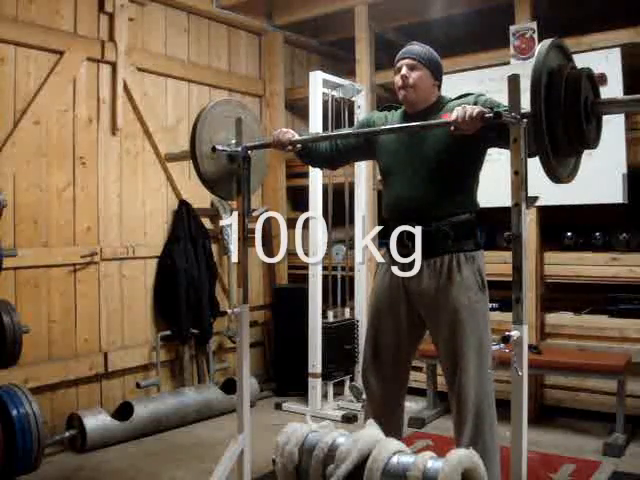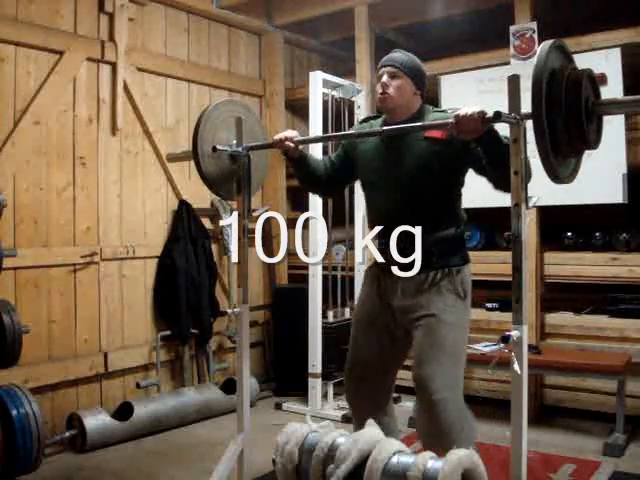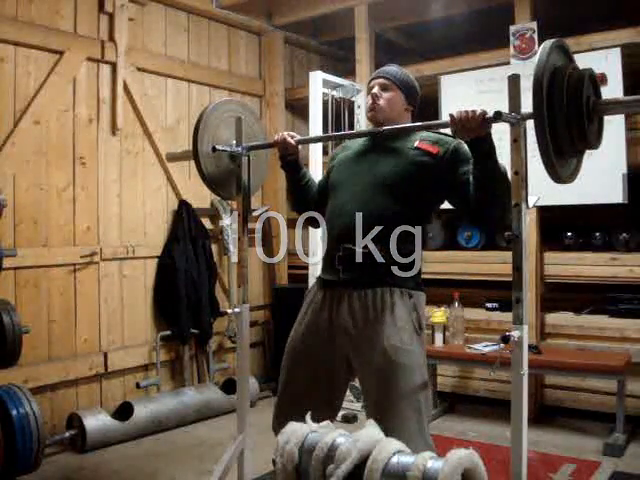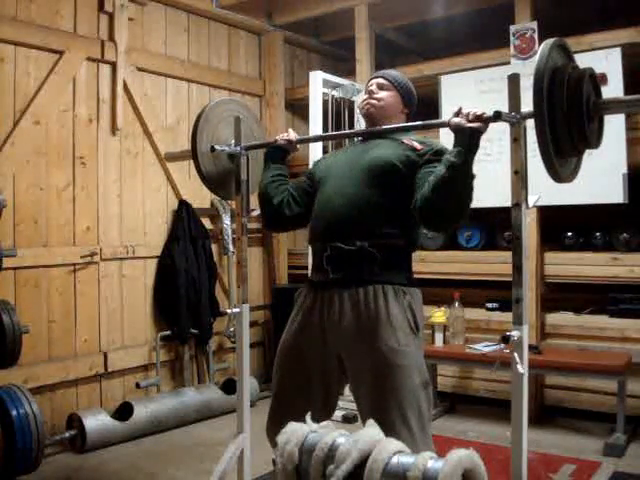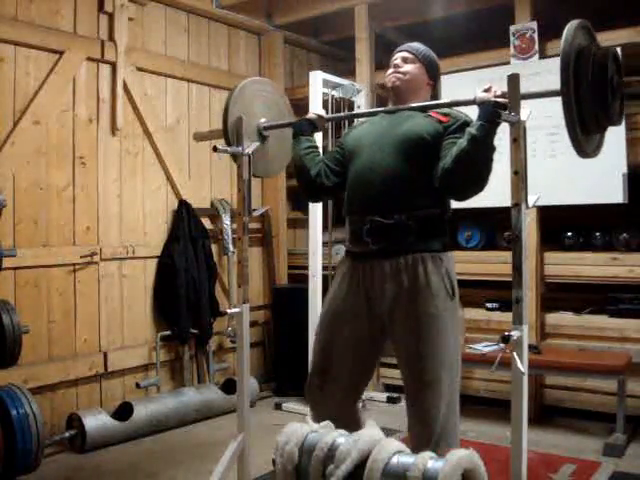
dt=1s
person 1, frame 1
left shoulder: (467, 109)
right shoulder: (380, 124)
right elbow: (331, 152)
left wrist: (485, 118)
right wrist: (297, 143)
left hip: (452, 262)
right hip: (395, 261)
left knee: (468, 381)
right knee: (380, 375)
person 1, frame 2
left shoulder: (450, 129)
right shoulder: (363, 135)
left elbow: (511, 179)
right elbow: (326, 181)
left wrist: (484, 135)
right wrist: (296, 155)
left hip: (439, 278)
right hip: (382, 277)
left knee: (437, 394)
right knee: (363, 388)
person 1, frame 3
left shoulder: (438, 148)
right shoulder: (347, 150)
left elbow: (491, 212)
right elbow: (314, 207)
left wrist: (480, 144)
right wrist: (291, 162)
left hip: (388, 300)
right hip: (325, 295)
left knee: (401, 437)
right knee: (293, 425)
person 1, frame 4
left shoulder: (420, 152)
right shoulder: (331, 161)
left elbow: (440, 212)
right elbow: (278, 214)
left wrist: (465, 143)
right wrist: (275, 156)
left hip: (380, 300)
right hip: (316, 297)
left knee: (401, 442)
right knee: (286, 430)
person 1, frame 5
left shoulder: (446, 122)
right shoulder: (360, 130)
left elbow: (461, 182)
right elbow: (317, 184)
left wrist: (487, 118)
right wrist: (304, 133)
left hip: (418, 266)
right hip: (356, 267)
left knee: (431, 399)
right knee: (327, 391)
